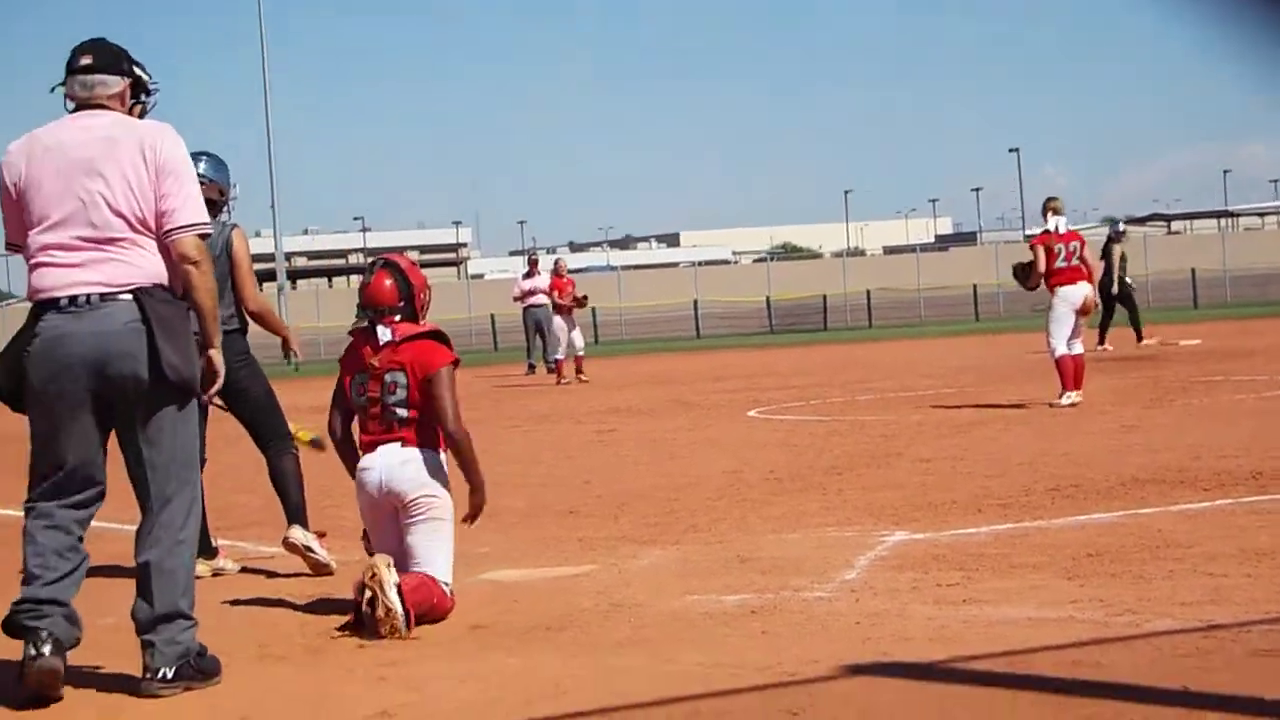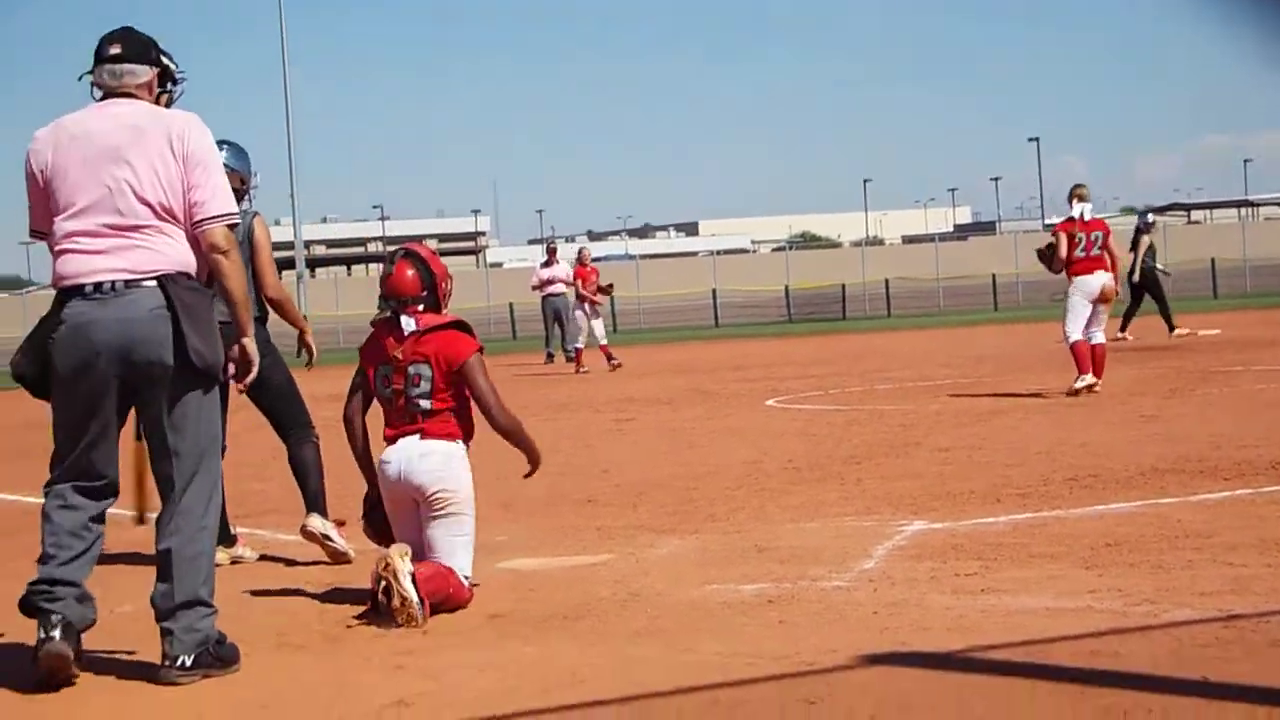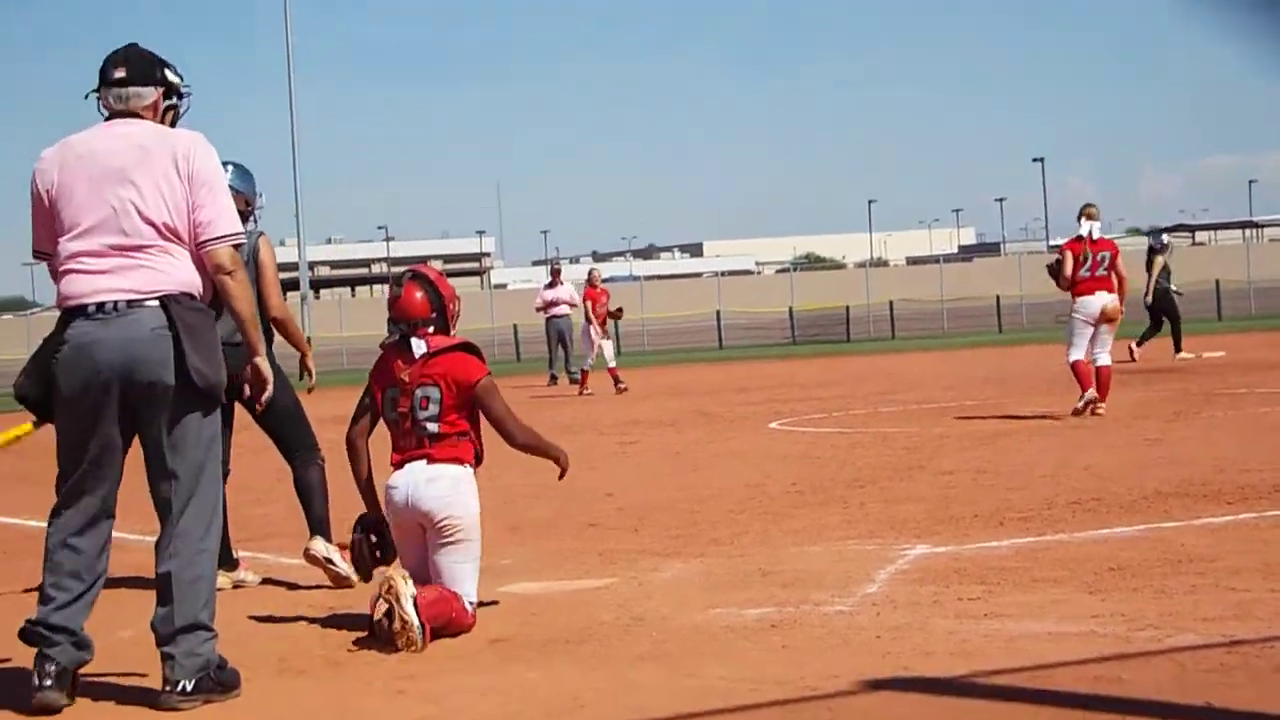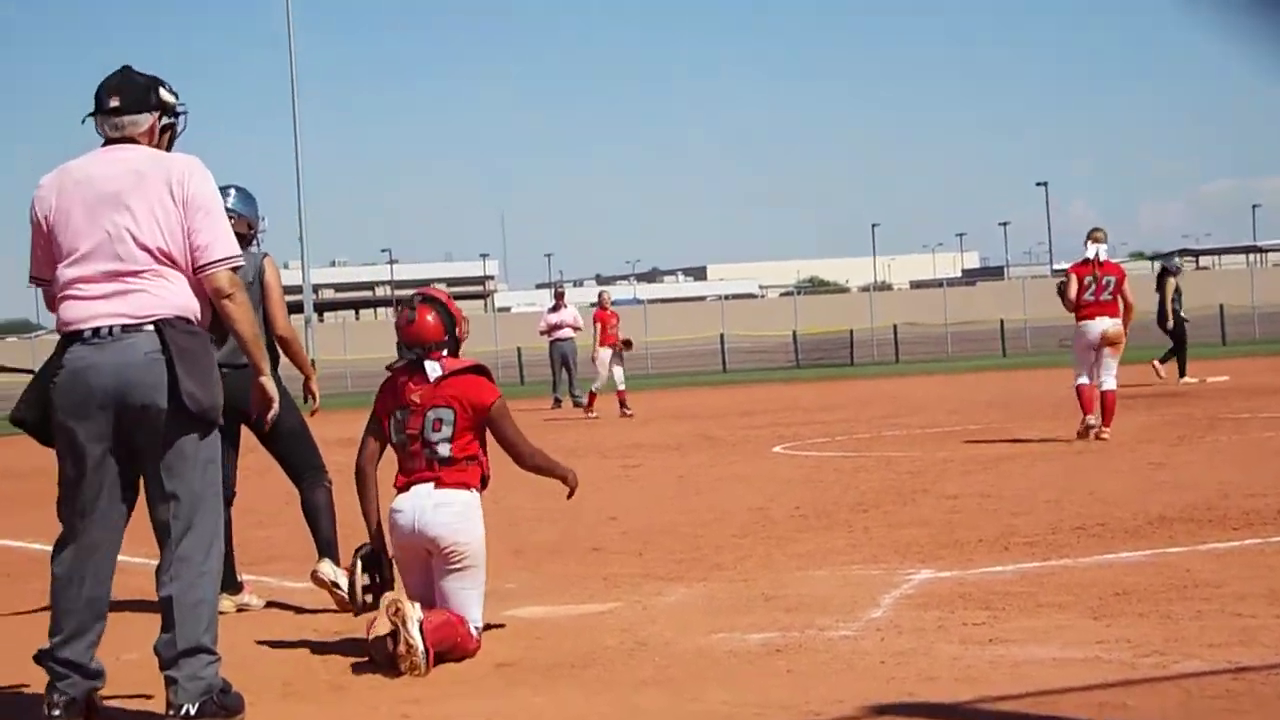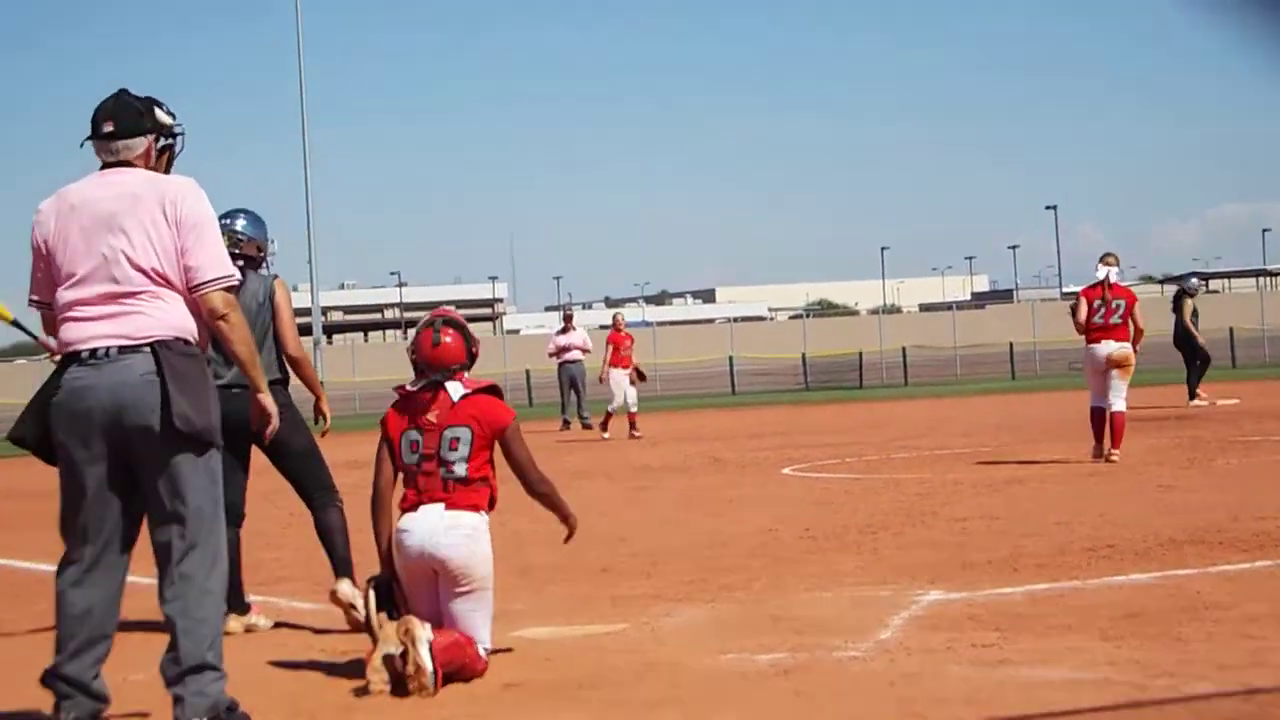
dt=0.1s
person 1, frame 1
right shoulder: (154, 139)
right elbow: (188, 253)
right wrist: (211, 341)
left hip: (54, 331)
right hip: (141, 324)
left knee: (59, 494)
right knee: (168, 496)
right ankle: (168, 652)
person 1, frame 2
left shoulder: (49, 140)
right shoulder: (181, 128)
left elbow: (49, 235)
right elbow: (217, 242)
right wrist: (245, 330)
left hip: (80, 317)
right hip: (165, 312)
left knee: (77, 478)
right knee: (189, 482)
left ankle: (58, 614)
right ankle: (187, 639)
person 1, frame 3
left shoulder: (55, 160)
right shoulder: (185, 148)
left elbow: (52, 260)
right elbow: (223, 261)
right wrist: (256, 350)
left hip: (83, 337)
right hip: (167, 333)
left knee: (81, 505)
right knee: (189, 506)
left ankle: (55, 659)
right ankle: (188, 664)
person 1, frame 4
left shoulder: (53, 186)
right shoulder: (181, 172)
left elbow: (51, 292)
right elbow: (222, 285)
right wrist: (261, 370)
left hip: (81, 361)
right hip: (165, 356)
left knee: (86, 530)
right knee: (189, 528)
person 1, frame 5
left shoulder: (53, 210)
right shoulder: (176, 193)
left elbow: (49, 316)
right elbow: (217, 307)
right wrist: (259, 385)
left hip: (79, 386)
right hip: (163, 376)
left knee: (90, 552)
right knee: (192, 545)
person 2, frame 1
right shoulder: (230, 235)
right elbow: (252, 304)
right wrist: (286, 334)
right hip: (227, 350)
right knee: (278, 441)
left ankle: (204, 553)
right ankle: (298, 526)
person 2, frame 2
right shoulder: (251, 223)
right elbow: (272, 292)
right wrist: (303, 329)
right hip: (247, 338)
right knee: (299, 429)
left ankle: (222, 541)
right ankle: (317, 515)
person 2, frame 3
right shoulder: (257, 244)
right elbow: (276, 310)
right wrist: (305, 351)
right hip: (250, 359)
right knee: (305, 452)
left ankle: (225, 565)
right ankle: (320, 538)
person 2, frame 4
right shoulder: (261, 265)
right elbow: (282, 331)
right wrist: (309, 374)
right hip: (256, 381)
left knee: (216, 490)
right knee: (312, 474)
left ankle: (229, 589)
right ankle: (328, 560)
person 2, frame 5
right shoulder: (272, 287)
right elbow: (293, 350)
right wrist: (319, 395)
left hip: (220, 406)
right hip: (269, 402)
left knee: (227, 511)
right knee: (323, 496)
left ankle: (237, 610)
right ankle: (347, 583)
person 3, frame 1
left shoulder: (356, 351)
right shoulder: (429, 350)
left elbow: (337, 430)
right elbow: (454, 429)
right wrist: (478, 486)
left hip: (371, 469)
right hip: (416, 465)
left knee: (391, 575)
right knee: (433, 594)
left ankle: (378, 585)
right ankle: (396, 595)
person 3, frame 2
left shoulder: (377, 341)
right shoulder: (454, 340)
left elbow: (352, 415)
right elbow: (497, 414)
left wrist: (372, 482)
right wrist: (531, 450)
left hip: (392, 461)
right hip: (442, 457)
left knee: (416, 560)
right knee: (453, 585)
left ankle: (398, 575)
right ankle: (413, 583)
person 3, frame 3
left shoulder: (385, 365)
right shoulder: (462, 363)
left elbow: (356, 438)
right elbow: (514, 433)
left wrist: (372, 507)
right wrist: (557, 453)
left hip: (399, 485)
right hip: (448, 482)
left knee: (421, 586)
right knee: (458, 610)
left ankle: (399, 599)
right ankle: (414, 605)
person 3, frame 4
left shoulder: (392, 388)
right shoulder: (474, 385)
left elbow: (365, 464)
right elbow: (525, 455)
left wrist: (376, 540)
right wrist: (565, 473)
left hip: (404, 509)
right hip: (455, 508)
left knee: (425, 609)
right knee: (464, 634)
left ankle: (397, 620)
right ankle: (420, 629)
person 3, frame 5
left shoulder: (398, 412)
right shoulder: (489, 407)
left elbow: (382, 491)
right elbow: (533, 481)
left wrist: (387, 567)
right wrist: (566, 515)
left hip: (411, 531)
right hip: (464, 530)
left knee: (432, 629)
right knee: (472, 653)
left ankle: (395, 643)
right ankle: (426, 647)
person 4, frame 1
left shoulder: (1040, 240)
right shoulder: (1076, 236)
left elbow: (1040, 270)
right elbow: (1091, 267)
left wrist: (1032, 282)
right wrist: (1093, 293)
left hip: (1064, 292)
right hip: (1085, 290)
left knee: (1056, 344)
right knee: (1075, 342)
left ankle: (1069, 393)
right ankle: (1076, 391)
person 4, frame 2
left shoulder: (1063, 227)
right shoulder: (1101, 225)
left elbow: (1061, 256)
right elbow: (1115, 256)
left wrist: (1056, 267)
right wrist: (1115, 283)
left hip: (1082, 282)
right hip: (1105, 279)
left knee: (1072, 331)
right knee: (1096, 331)
left ankle: (1085, 375)
right ankle: (1096, 380)
person 4, frame 3
left shoulder: (1070, 246)
right shoulder: (1110, 245)
left elbow: (1066, 276)
right elbow: (1122, 277)
left wrist: (1064, 286)
right wrist: (1121, 303)
left hip: (1084, 302)
right hip: (1109, 301)
left knee: (1076, 353)
right knee: (1102, 353)
left ankle: (1088, 391)
right ankle: (1100, 404)
person 4, frame 4
left shoulder: (1075, 269)
right shoulder: (1117, 270)
left elbow: (1070, 299)
right elbow: (1129, 303)
left wrist: (1070, 307)
right wrist: (1125, 327)
left hip: (1087, 326)
right hip: (1113, 326)
left knee: (1083, 376)
right knee: (1108, 378)
left ankle: (1089, 417)
right ankle: (1105, 428)
person 4, frame 5
left shoulder: (1086, 292)
right shoulder: (1128, 294)
left elbow: (1080, 323)
right elbow: (1140, 328)
left wrist: (1084, 330)
right wrist: (1134, 347)
left hip: (1095, 349)
right hip: (1122, 349)
left knee: (1098, 398)
right knee: (1117, 400)
left ankle: (1099, 446)
right ankle: (1114, 450)
